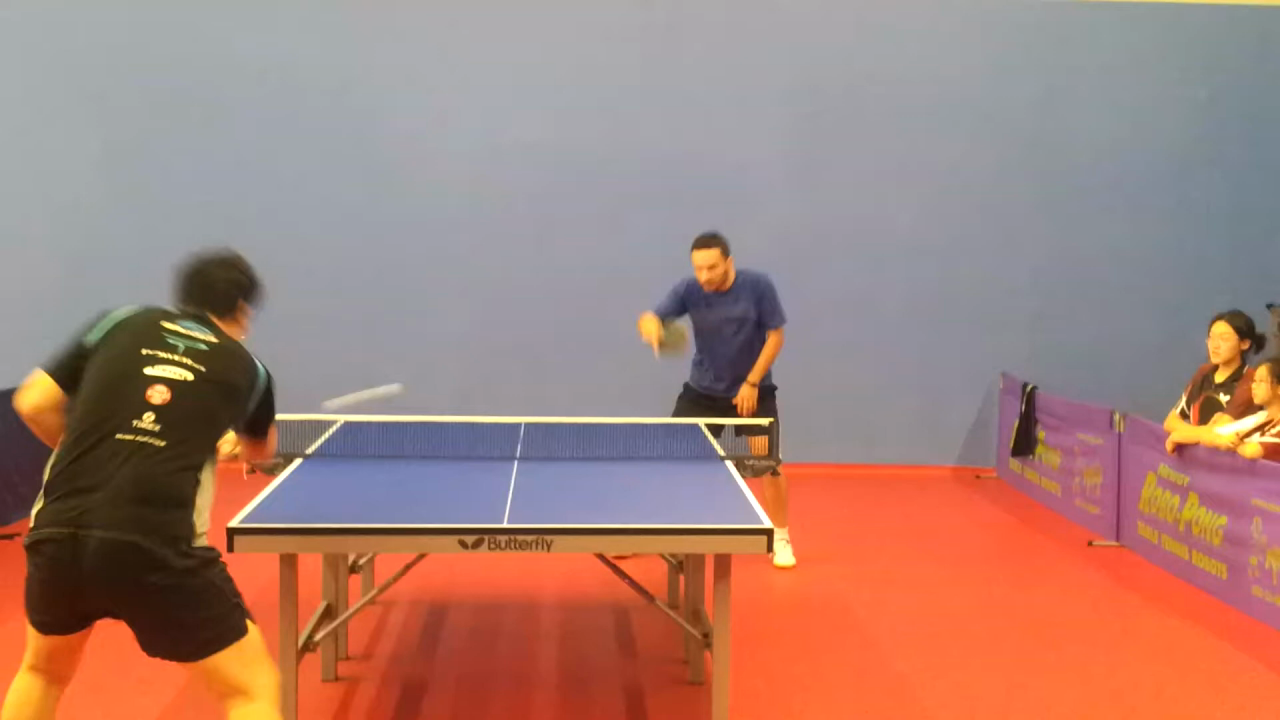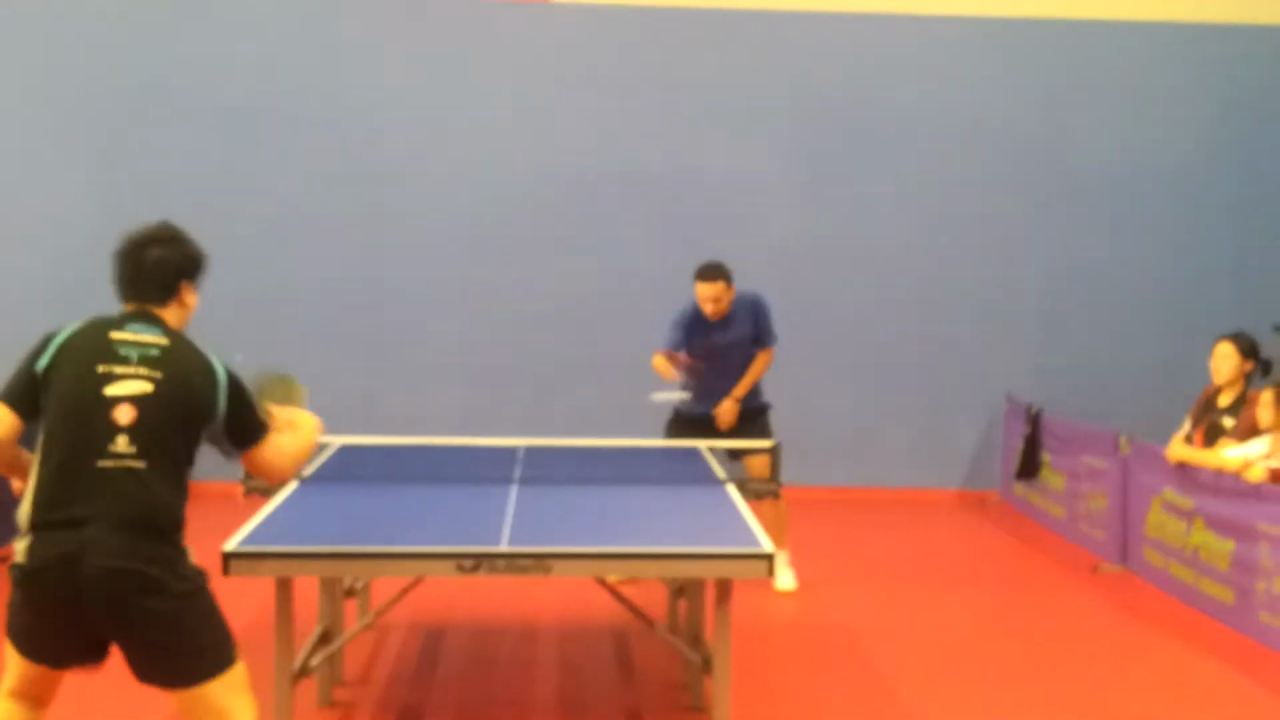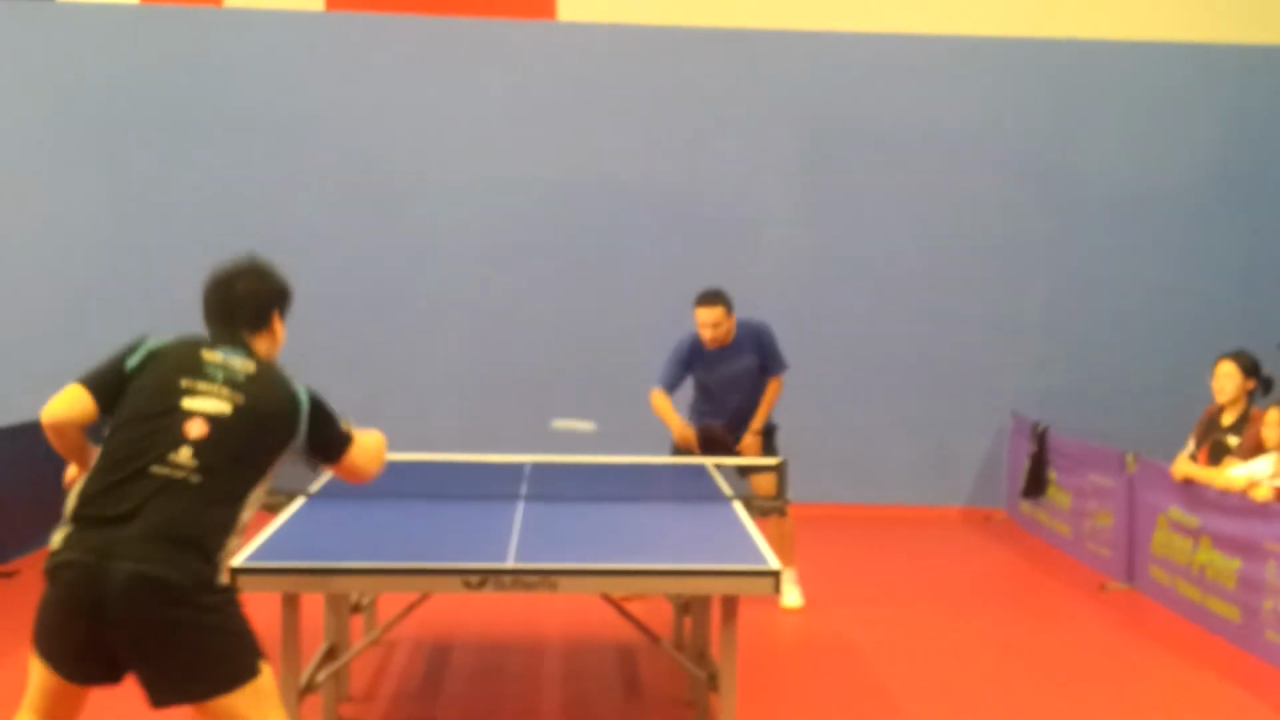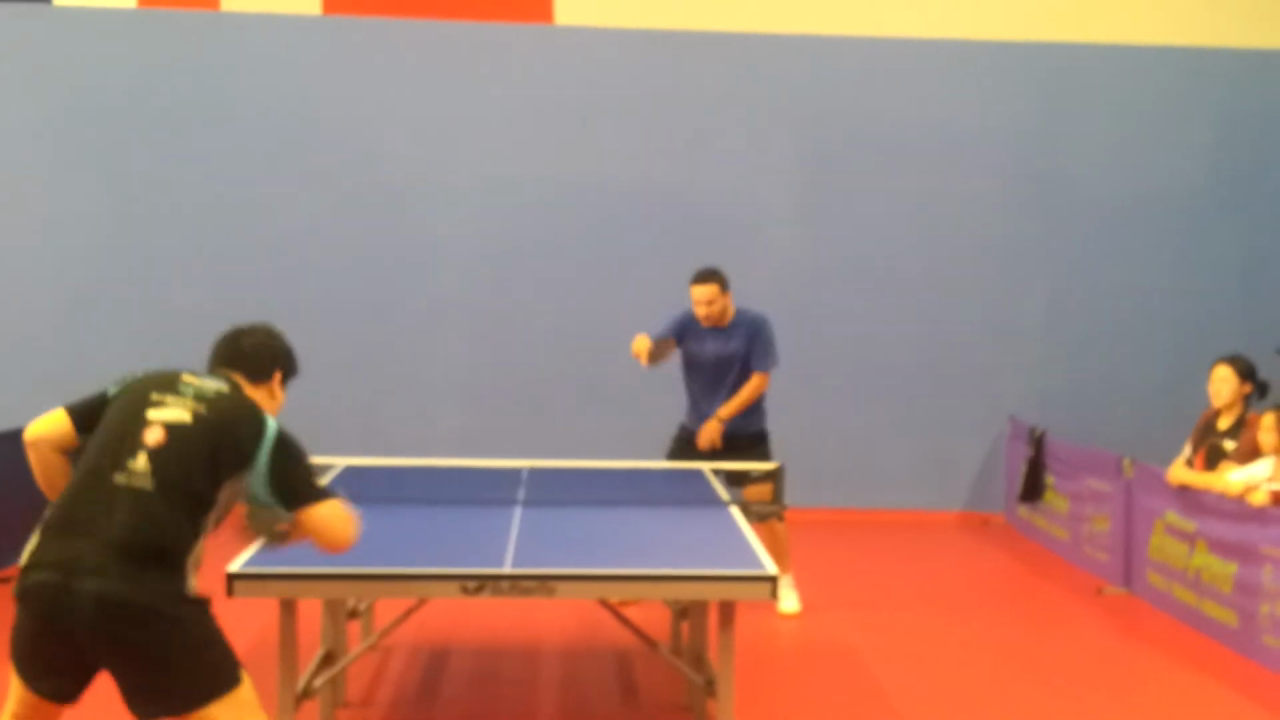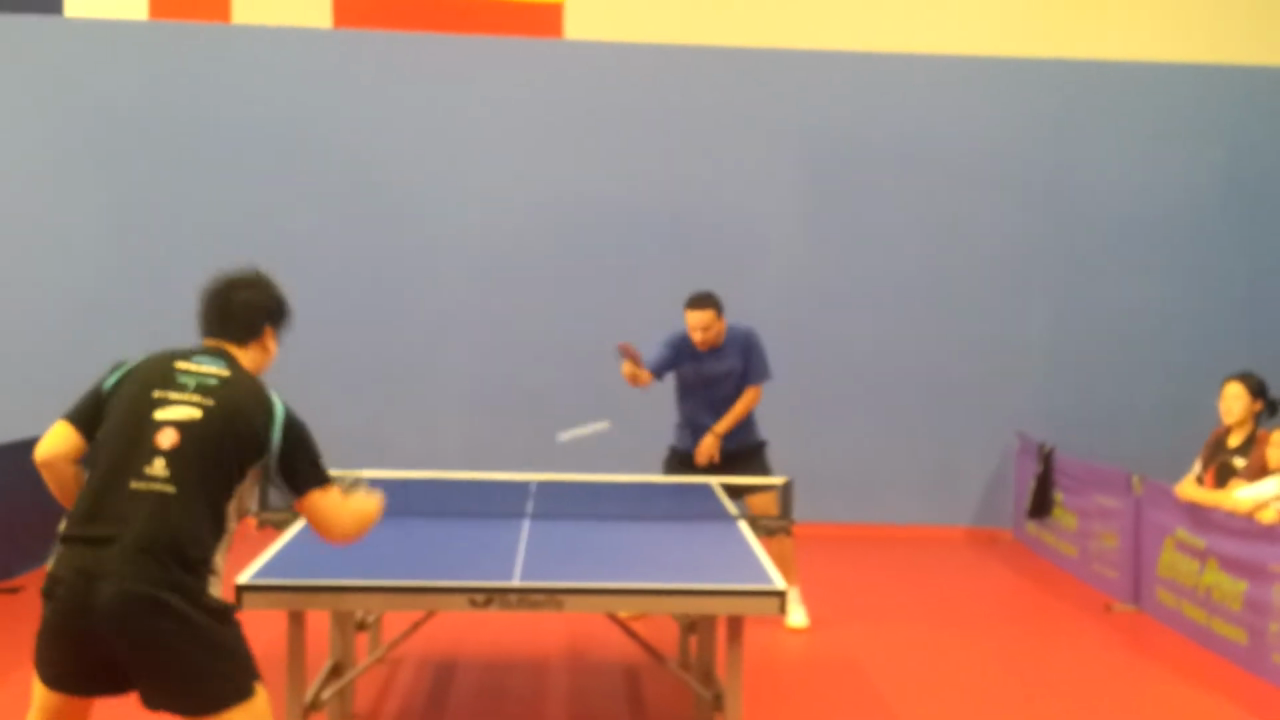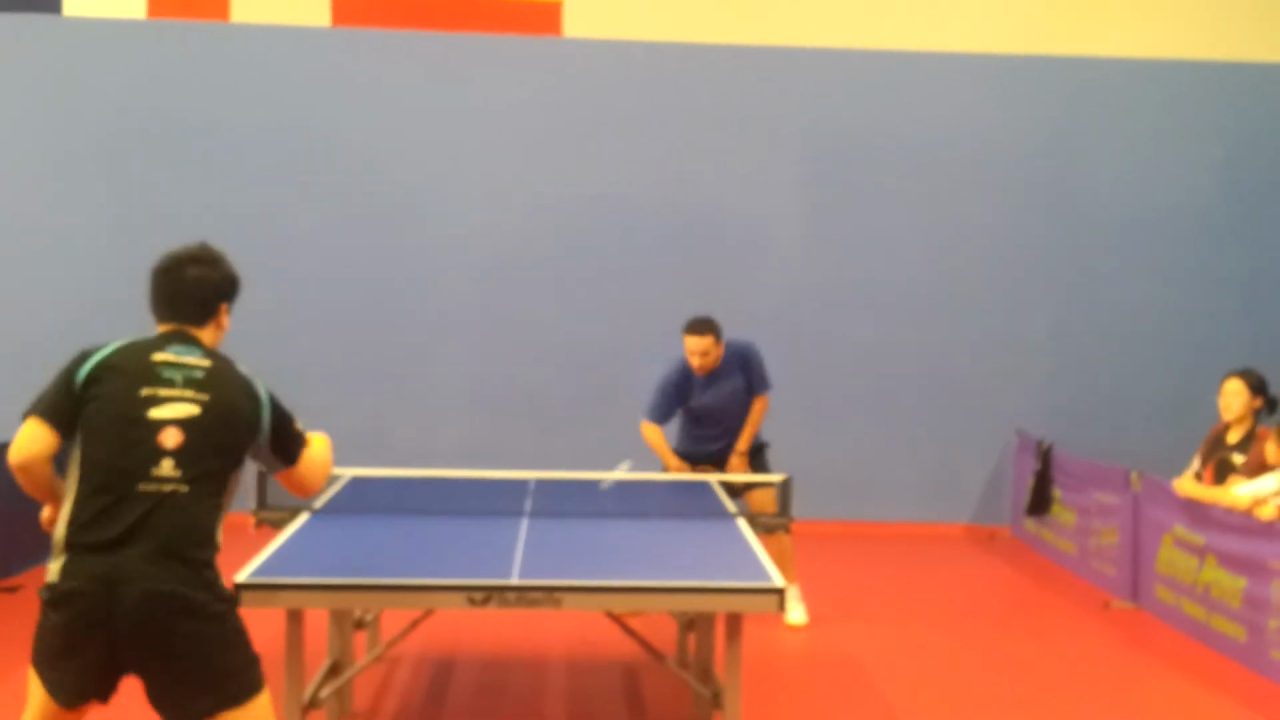
dt=0.5s
person 1, frame 1
left shoulder: (118, 325)
right shoulder: (246, 369)
right elbow: (261, 448)
left hip: (60, 530)
right hip: (159, 547)
left knee: (43, 670)
person 1, frame 2
left shoulder: (63, 344)
right shoulder: (205, 371)
right elbow: (275, 465)
right wrist: (305, 430)
left hip: (50, 562)
right hip: (148, 569)
person 1, frame 3
left shoulder: (148, 354)
right shoulder: (289, 399)
left elbow: (57, 417)
right elbow: (362, 466)
left wrist: (86, 464)
right wrist: (372, 441)
left hip: (80, 564)
right hip: (178, 585)
person 1, frame 4
left shoulder: (137, 388)
right shoulder: (262, 430)
left elbow: (39, 438)
right elbow: (338, 532)
left hip: (48, 578)
right hip: (145, 601)
person 1, frame 5
left shoulder: (132, 374)
right shoulder: (268, 411)
left elbow: (51, 454)
right elbow: (336, 525)
right wrist: (368, 506)
left hip: (76, 584)
right hip: (173, 600)
person 1, frame 6
left shoulder: (96, 363)
right shoulder: (245, 394)
left elbow: (25, 456)
right elbow: (308, 480)
left wrist: (58, 502)
right wrist: (320, 445)
left hip: (81, 583)
right hip: (182, 596)
person 2, frame 1
left shoulder: (759, 286)
right shoulder: (688, 290)
left elbow: (776, 336)
right elbow: (651, 317)
left wrist: (751, 383)
right wrist: (650, 327)
left hip: (751, 389)
right hip: (702, 390)
left knee: (768, 462)
left ankle: (781, 538)
person 2, frame 2
left shoulder: (755, 305)
right shoulder: (688, 318)
left elbow: (765, 353)
right elbow: (661, 359)
left wrist: (735, 398)
right wrist: (667, 363)
left hip: (745, 409)
right hip: (695, 412)
left knee: (766, 483)
left ankle: (781, 560)
person 2, frame 3
left shoulder: (759, 335)
right shoulder: (687, 349)
left elbow: (774, 381)
right elbow: (658, 394)
left wrist: (756, 431)
right wrist: (677, 425)
left hip: (751, 431)
right hip: (702, 434)
left knee: (772, 501)
left ankle: (788, 578)
person 2, frame 4
left shoulder: (755, 325)
right shoulder: (686, 323)
left elbow: (760, 380)
right elbow: (650, 344)
left wrist: (720, 419)
right wrist: (642, 345)
left hip: (746, 435)
right hip: (695, 431)
left knee: (765, 509)
left ankle: (784, 582)
person 2, frame 5
left shoulder: (746, 340)
right shoulder: (677, 345)
left elbow: (753, 393)
right elbow: (645, 378)
left wrist: (716, 434)
right wrist: (634, 372)
left hip: (741, 448)
right hip: (688, 450)
left knee: (771, 521)
left ankle: (792, 596)
person 2, frame 6
left shoulder: (745, 354)
right shoulder: (676, 377)
left elbow: (760, 400)
right elbow: (649, 425)
left wrist: (740, 452)
right wrist: (670, 461)
left hip: (742, 450)
right hip: (692, 456)
left ankle: (792, 595)
